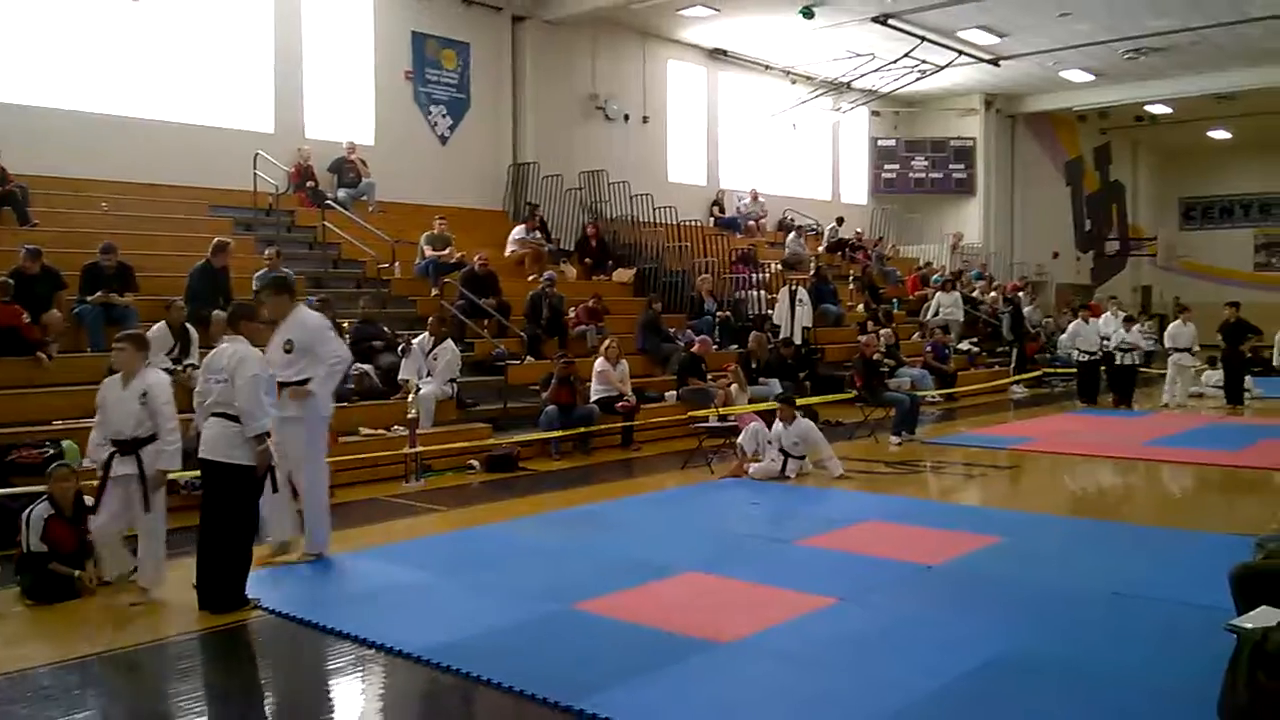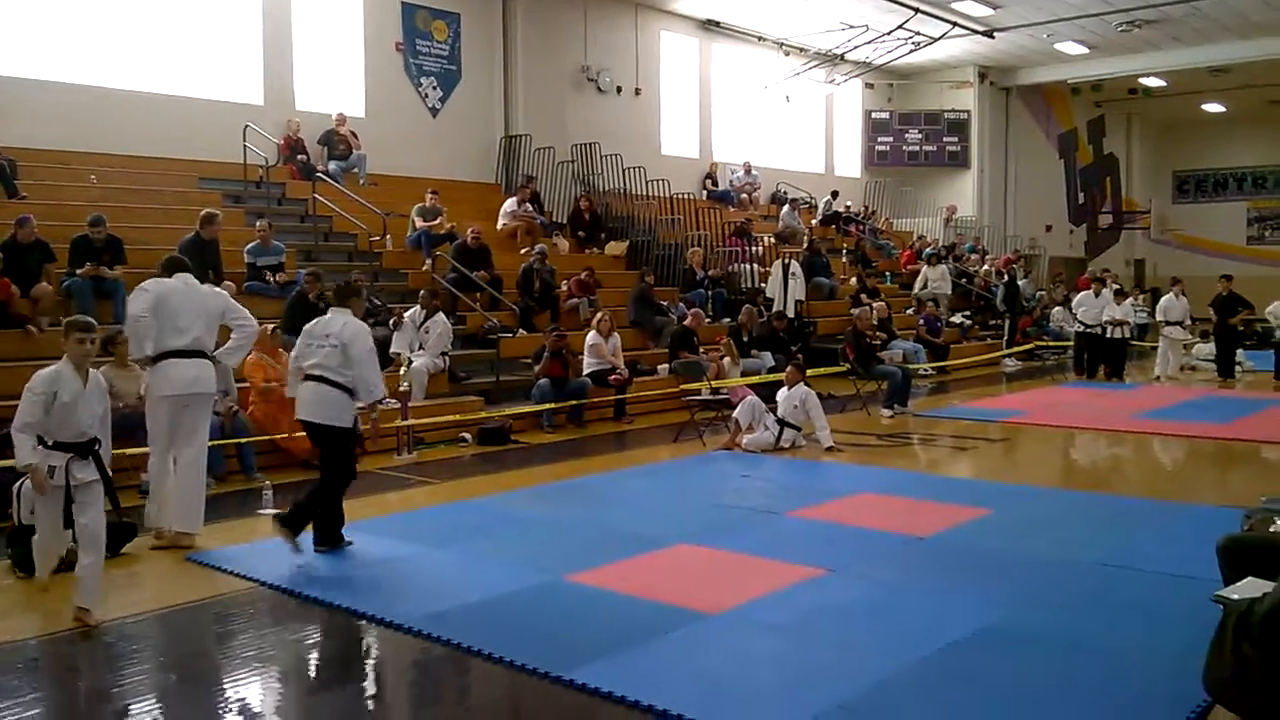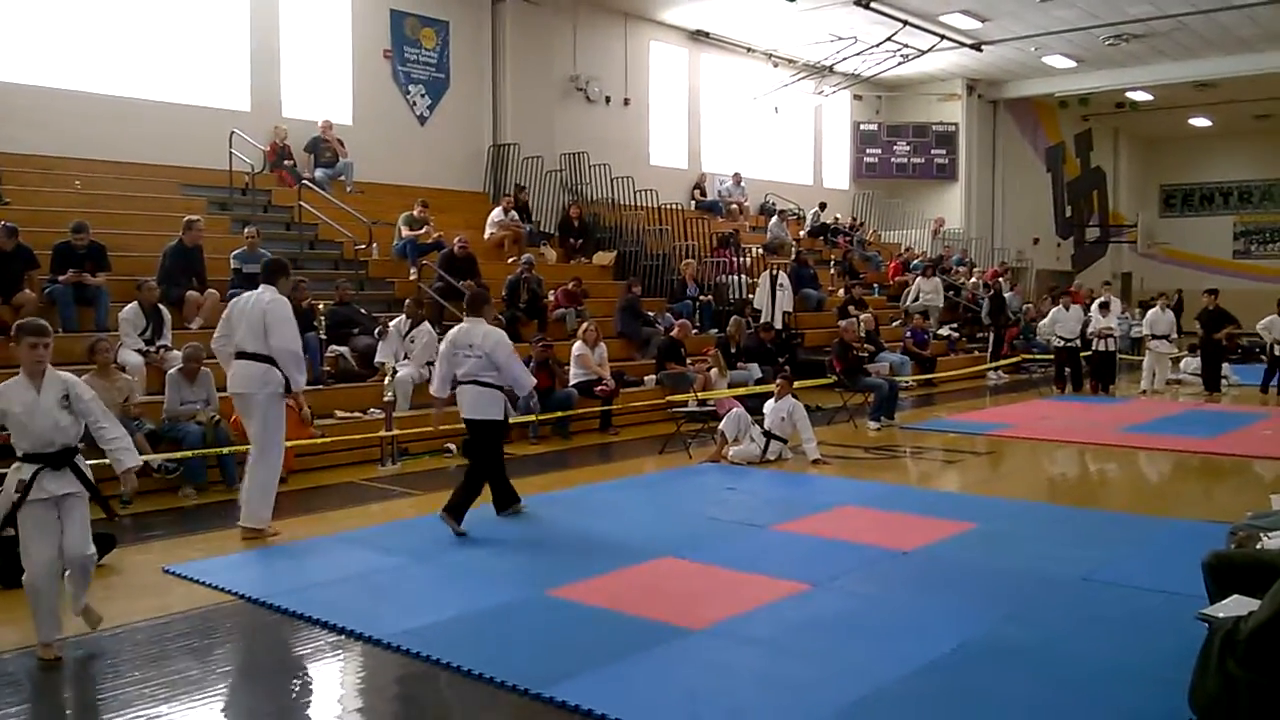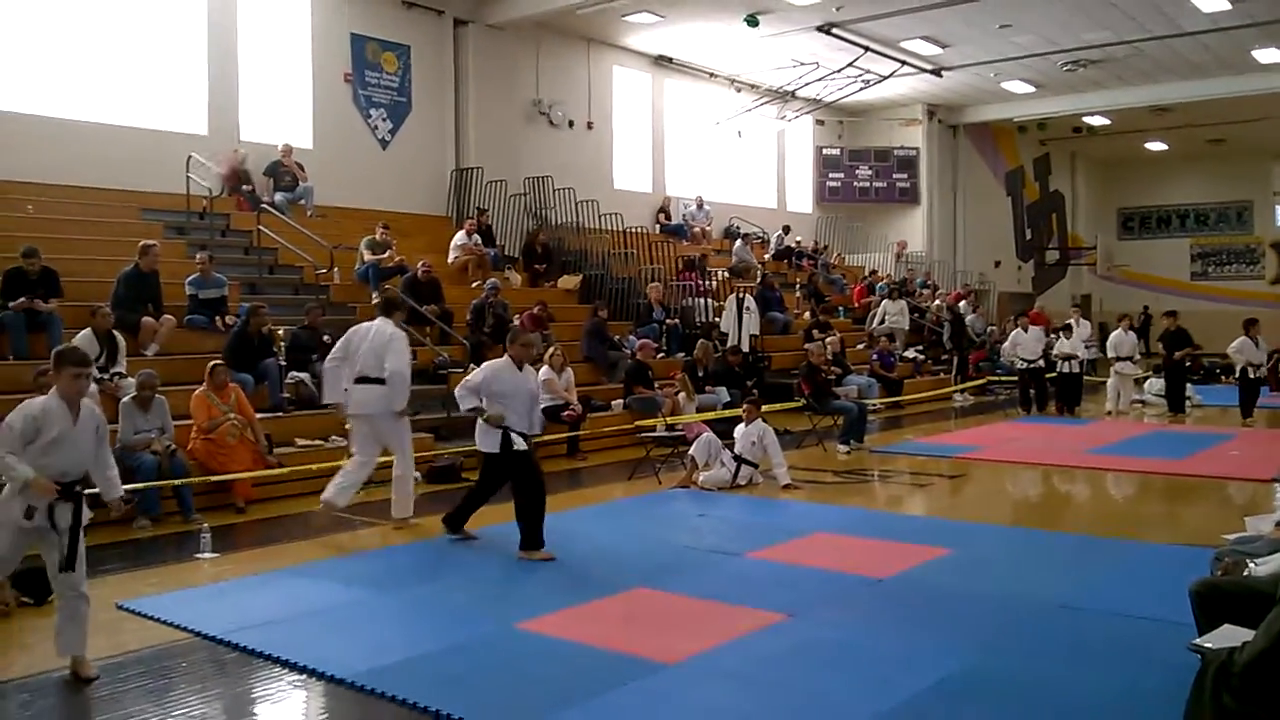
dt=1s
person 1, frame 1
left shoulder: (155, 385)
right shoulder: (108, 386)
left elbow: (169, 429)
right elbow: (100, 427)
left wrist: (163, 468)
right wrist: (100, 462)
left hip: (145, 461)
right hip: (116, 461)
left knee: (149, 526)
right knee: (102, 526)
left ankle: (147, 583)
right ankle: (117, 571)
person 1, frame 2
left shoulder: (98, 382)
right shoulder: (46, 379)
right elbow: (23, 427)
left wrist: (103, 460)
right wrist: (32, 468)
left hip: (88, 464)
right hip: (53, 464)
left knee: (93, 535)
right knee: (51, 534)
left ankle: (84, 606)
right ankle: (43, 573)
person 1, frame 3
left shoulder: (70, 385)
left elbow: (104, 424)
left wrist: (125, 462)
left hip: (69, 474)
right hip: (31, 481)
left knee: (79, 554)
right knee: (41, 563)
left ankle: (79, 599)
right ankle: (46, 637)
person 1, frame 4
left shoulder: (94, 415)
right shoulder: (33, 411)
left elbow: (100, 457)
left wrist: (112, 492)
right wrist: (31, 479)
left hip: (67, 507)
left knee: (73, 585)
left ankle: (76, 655)
person 2, frame 1
left shoulder: (312, 323)
right shoulder: (283, 327)
left elbow: (341, 356)
left wrist: (311, 389)
right wrist: (276, 398)
left hip: (307, 408)
right hip: (284, 408)
left knee: (310, 477)
right knee: (272, 471)
left ankle: (316, 546)
right ankle: (282, 537)
person 2, frame 2
left shoulder: (154, 287)
right shoulder: (214, 295)
left elbow: (137, 316)
right elbow: (249, 327)
left wrist: (142, 354)
right wrist: (221, 357)
left hip: (167, 373)
right hip: (202, 375)
left knee: (161, 453)
right knee: (192, 454)
left ankle: (159, 524)
right ankle: (184, 529)
person 2, frame 3
left shoulder: (239, 301)
right shoulder: (277, 303)
left elbow: (219, 343)
right elbow: (286, 348)
right wrist: (297, 383)
left hip: (240, 377)
right hip: (264, 378)
left knee: (261, 447)
right knee: (268, 452)
left ankle: (253, 513)
right ankle: (253, 522)
person 2, frame 4
left shoulder: (357, 331)
right shoulder: (395, 335)
left elbow: (332, 363)
right elbow: (398, 372)
left wrist: (337, 398)
right wrist: (401, 403)
left hip: (359, 398)
right hip: (385, 400)
left knee: (363, 458)
right knee: (403, 456)
left ankle: (332, 499)
right ankle: (402, 513)
person 3, frame 1
left shoulder: (213, 356)
right shoulder: (249, 357)
left elbow: (201, 402)
right elbow: (251, 406)
right wrist: (262, 446)
left hip: (213, 445)
right hip: (240, 446)
left knee: (213, 522)
right knee: (238, 524)
left ankle: (209, 595)
right ankle: (227, 597)
person 3, frame 2
left shoulder: (313, 327)
right shoulder: (356, 329)
left elbow: (295, 366)
right elbow: (366, 372)
left wrist: (300, 396)
right wrist: (373, 411)
left hip: (310, 400)
right hip: (335, 403)
left knee: (335, 468)
right knee: (340, 473)
left ankle: (328, 535)
right ankle: (291, 523)
person 3, frame 3
left shoulder: (453, 335)
right shoulder: (494, 336)
left elbow: (442, 372)
right elbow: (514, 369)
left wrist: (439, 406)
right wrist: (530, 395)
left hip: (467, 398)
right hip: (489, 400)
left knee: (490, 455)
right knee: (482, 462)
left ankle: (507, 501)
right ankle: (453, 512)
person 3, frame 4
left shoulder: (530, 374)
right shoulder: (495, 368)
left elbow: (533, 407)
right elbow: (463, 391)
left wrist: (531, 435)
right wrist: (484, 414)
left hip: (514, 437)
right hip: (498, 438)
left knee: (487, 484)
right knee: (531, 485)
left ankle: (454, 524)
right ankle: (530, 546)
